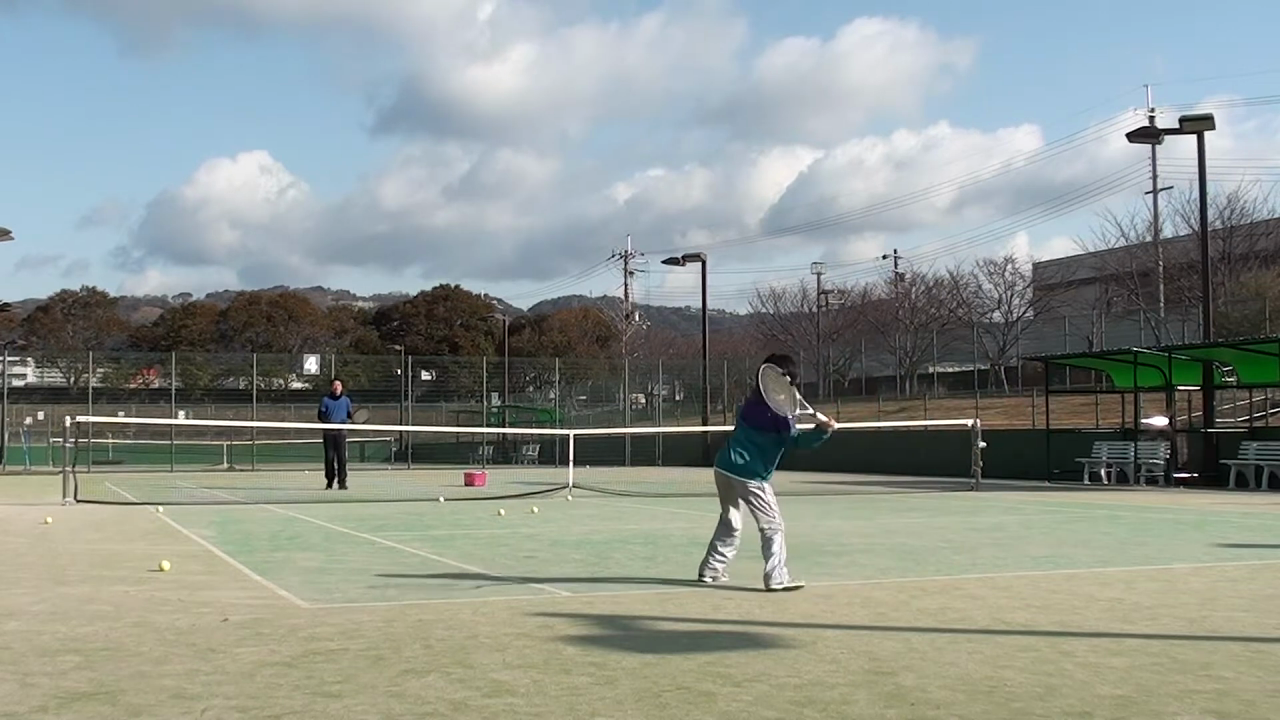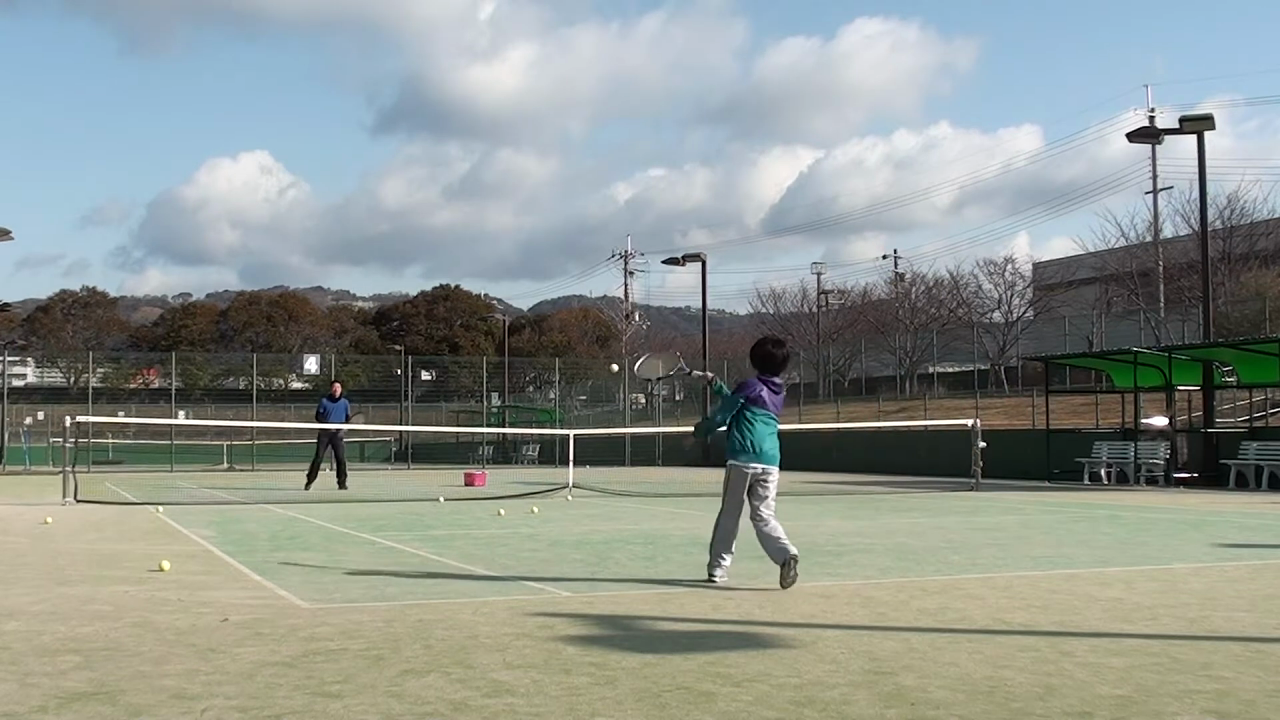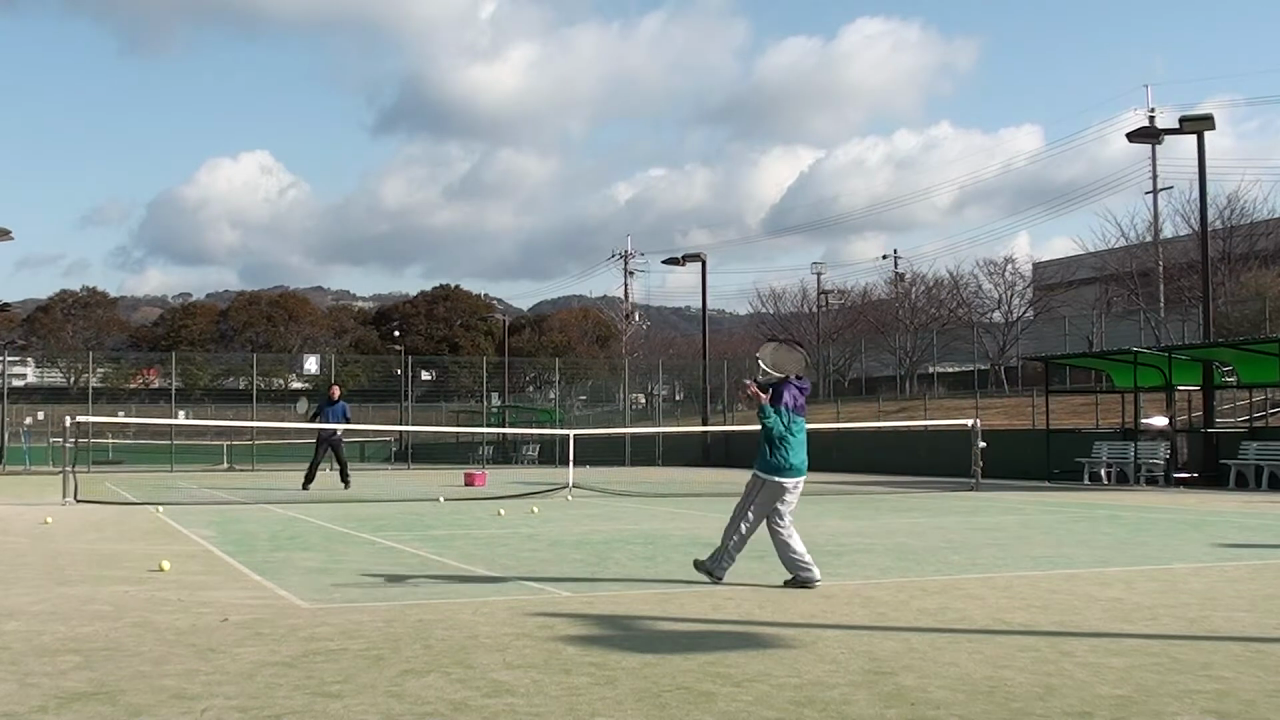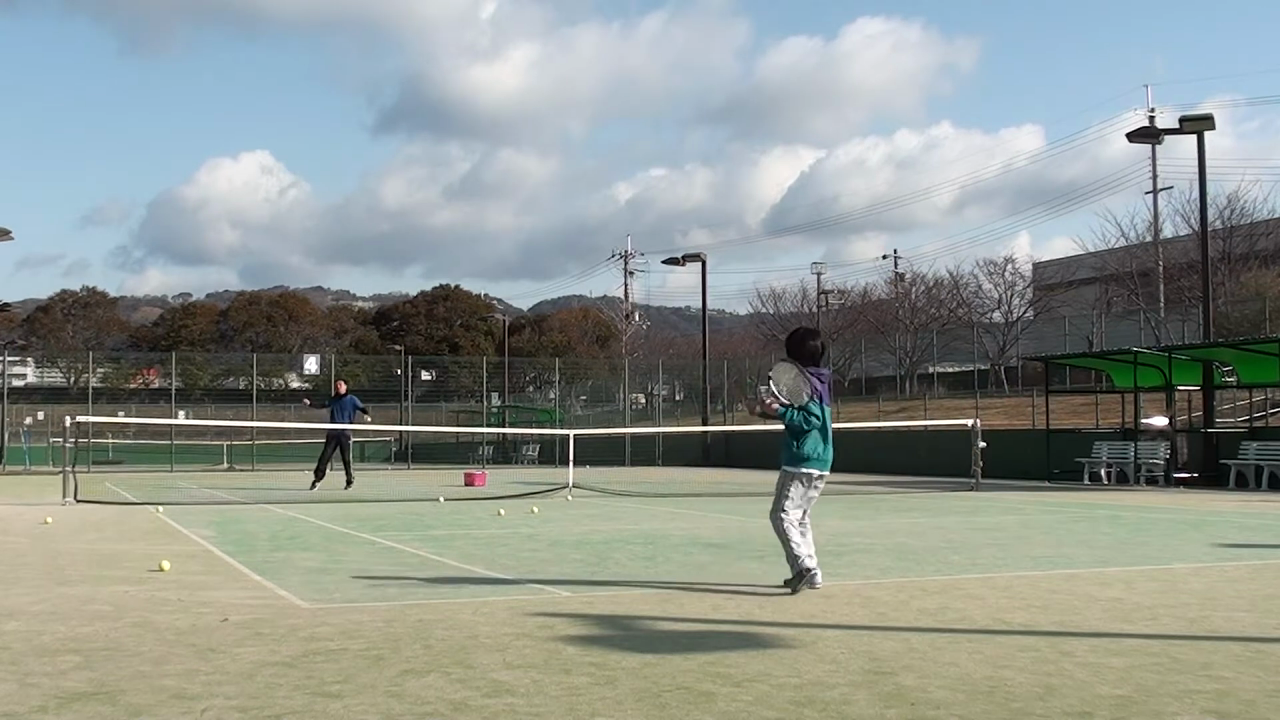
dt=0.3s
person 1, frame 1
left shoulder: (754, 400)
right shoulder: (780, 413)
right elbow: (796, 443)
right wrist: (821, 431)
left hip: (725, 469)
right hip: (754, 476)
left knee: (730, 520)
right knee: (772, 526)
left ankle: (710, 569)
right ankle: (777, 577)
person 1, frame 2
left shoulder: (749, 386)
right shoulder: (779, 394)
left elbow: (720, 417)
left wrist: (699, 431)
right wrist: (718, 385)
left hip: (742, 459)
right hip: (769, 463)
left knee: (729, 514)
right knee: (764, 517)
left ankle: (717, 568)
right ankle: (786, 554)
person 1, frame 3
left shoulder: (784, 391)
right shoulder: (795, 391)
left elbow: (777, 429)
left wrist: (762, 404)
right wrist: (758, 395)
left hip: (775, 470)
right hip: (794, 473)
left knee: (743, 519)
right knee: (779, 524)
left ankle: (717, 567)
right ankle: (806, 573)
person 1, frame 4
left shoulder: (806, 382)
right shoulder: (819, 381)
left elbow: (809, 420)
left wrist: (779, 411)
right wrist: (774, 409)
left hip: (801, 460)
right hip: (820, 461)
left knee: (783, 514)
right knee: (798, 516)
left ankle: (805, 568)
right ankle: (806, 572)
